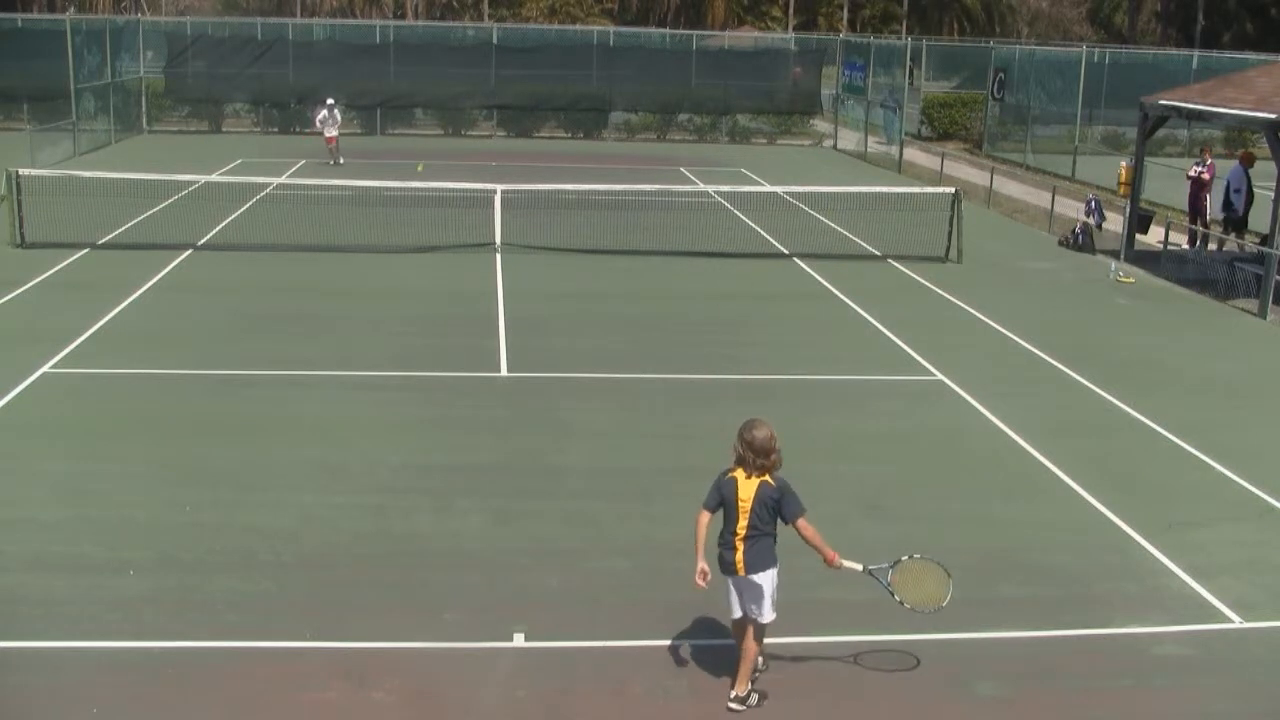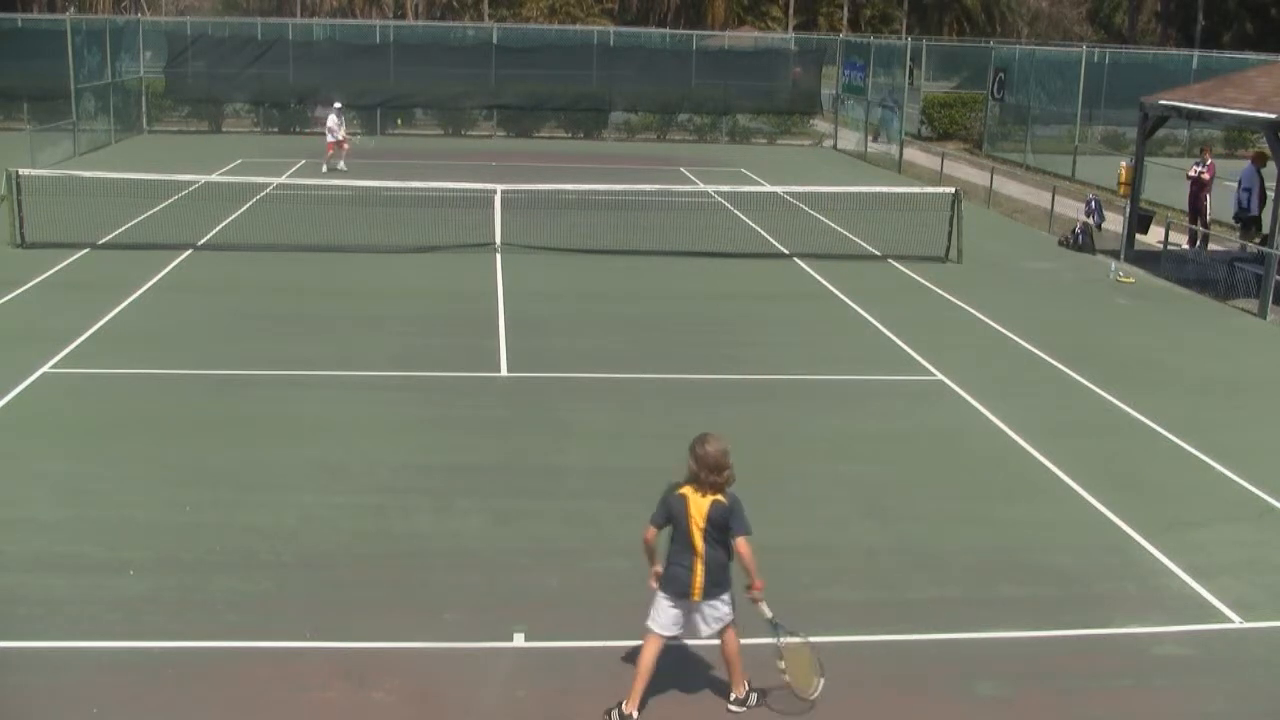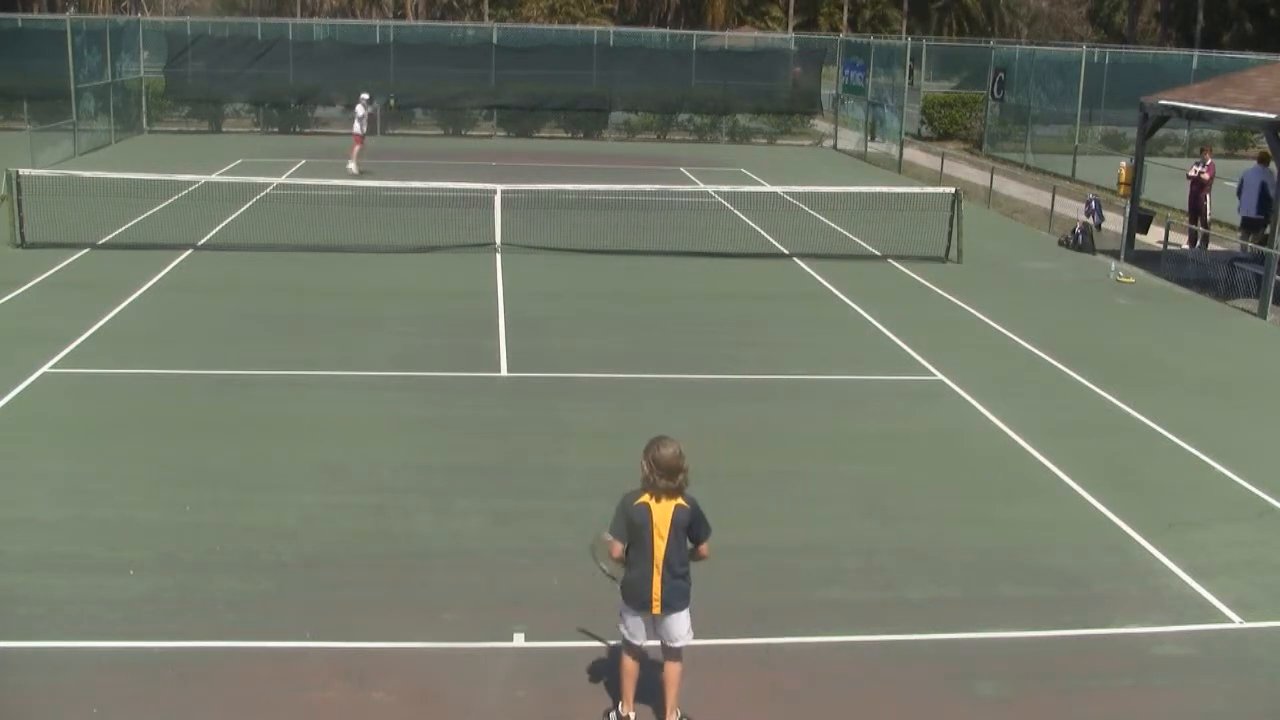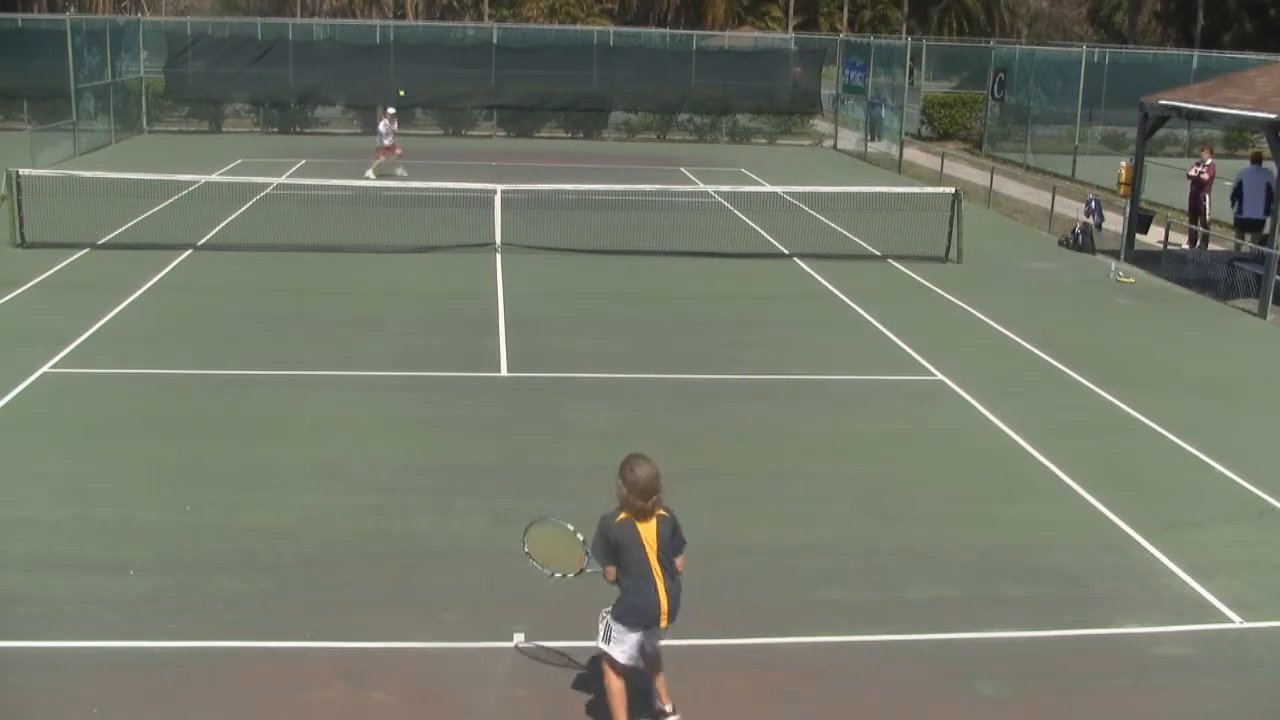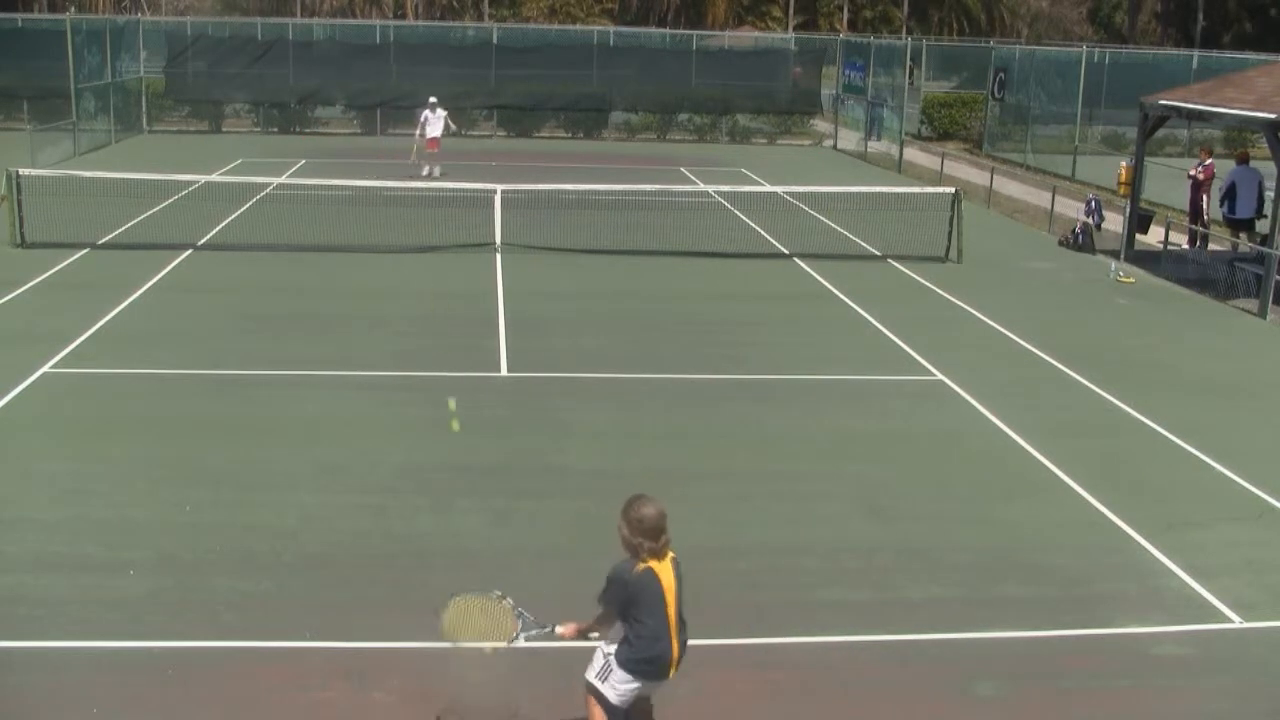
dt=0.5s
person 1, frame 1
left shoulder: (725, 480)
right shoulder: (777, 487)
left elbow: (703, 519)
right elbow: (801, 526)
left wrist: (700, 560)
right wrist: (827, 553)
left hip: (729, 562)
right hip: (761, 565)
left knee: (740, 618)
right knee: (756, 625)
left ankle: (750, 663)
right ankle: (740, 690)
person 1, frame 2
left shoulder: (674, 495)
right shoulder: (729, 503)
left elbow: (649, 536)
right elbow: (742, 548)
left wrist: (655, 565)
right wrist: (755, 580)
left hip: (675, 584)
right hip: (713, 585)
left knee: (654, 639)
right knee: (727, 631)
right ankle: (739, 693)
person 1, frame 3
left shoulder: (631, 502)
right shoulder: (688, 506)
left elbow: (616, 552)
right elbow: (703, 552)
left hip: (637, 593)
right hip: (675, 595)
left knee: (632, 649)
right knee: (673, 654)
person 1, frame 4
left shoulder: (610, 524)
right shoulder: (667, 518)
left elbow: (611, 575)
right elbow: (678, 566)
left hip: (632, 612)
right hip: (669, 608)
left knee: (611, 665)
right knee: (648, 649)
person 1, frame 5
left shoulder: (623, 573)
right shoulder: (670, 560)
left elbow: (608, 619)
left wrist: (579, 629)
left hip: (642, 659)
right hip: (671, 654)
left knee: (595, 696)
